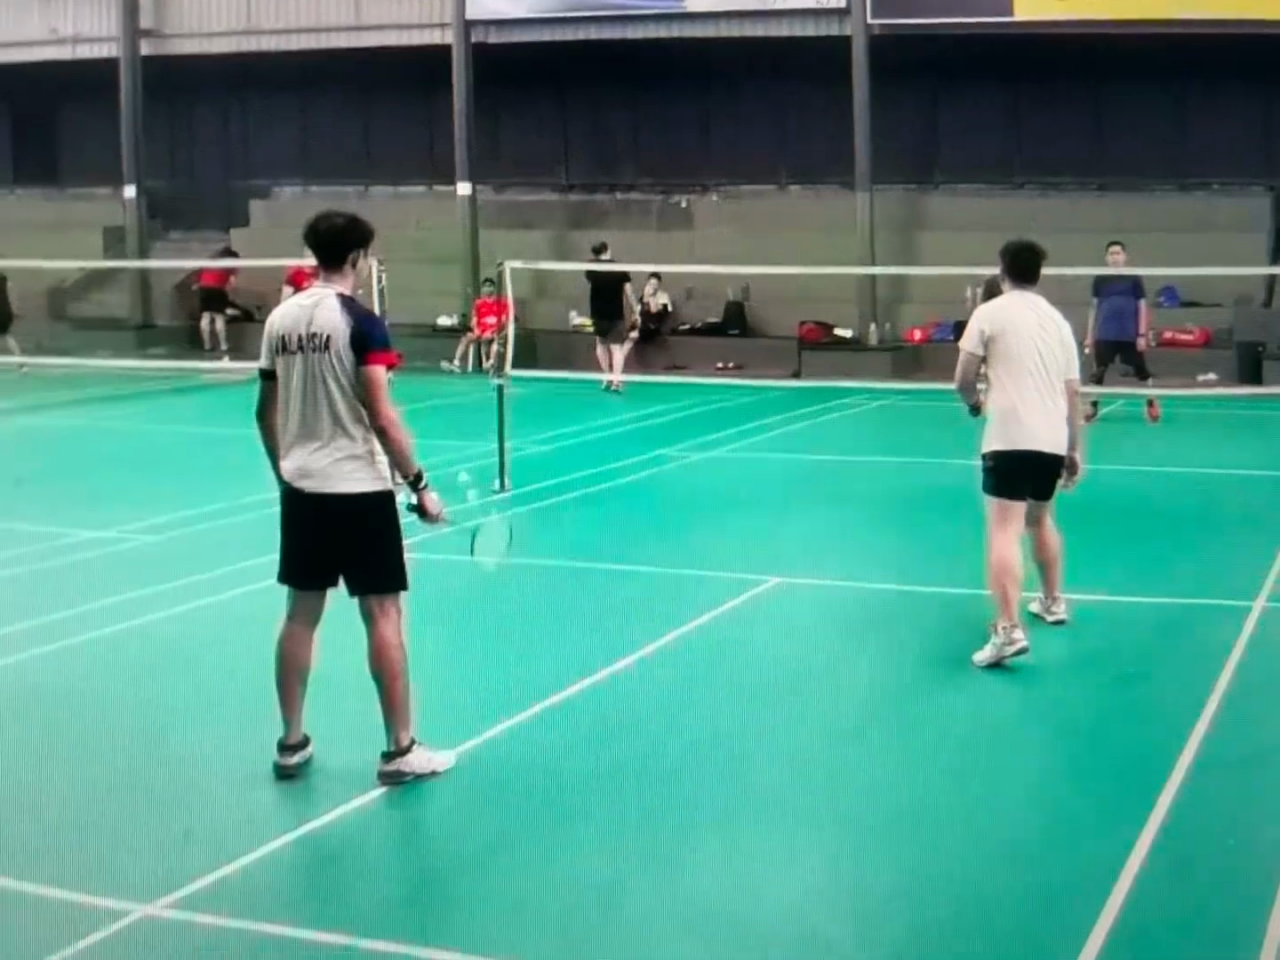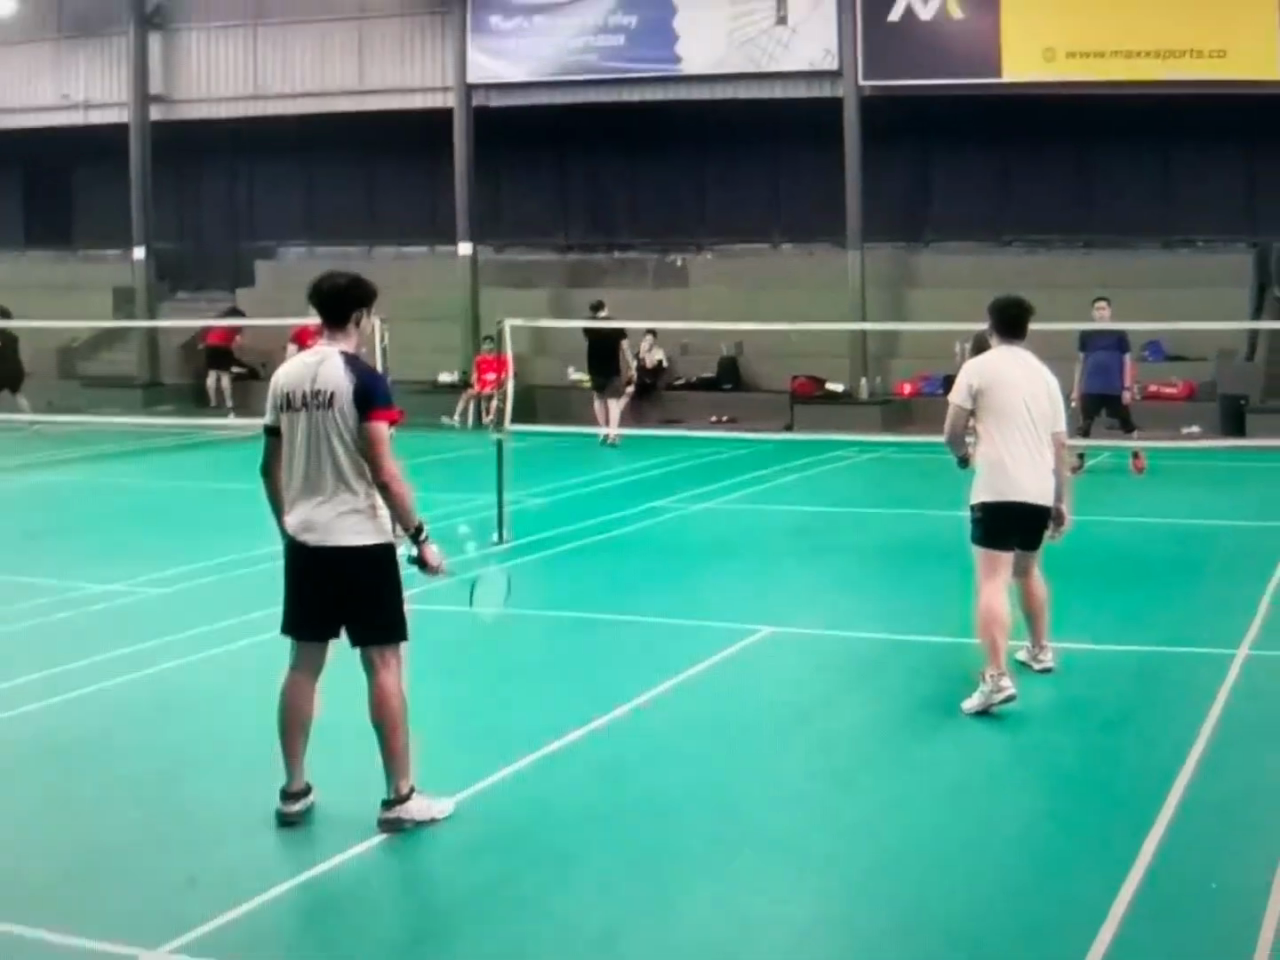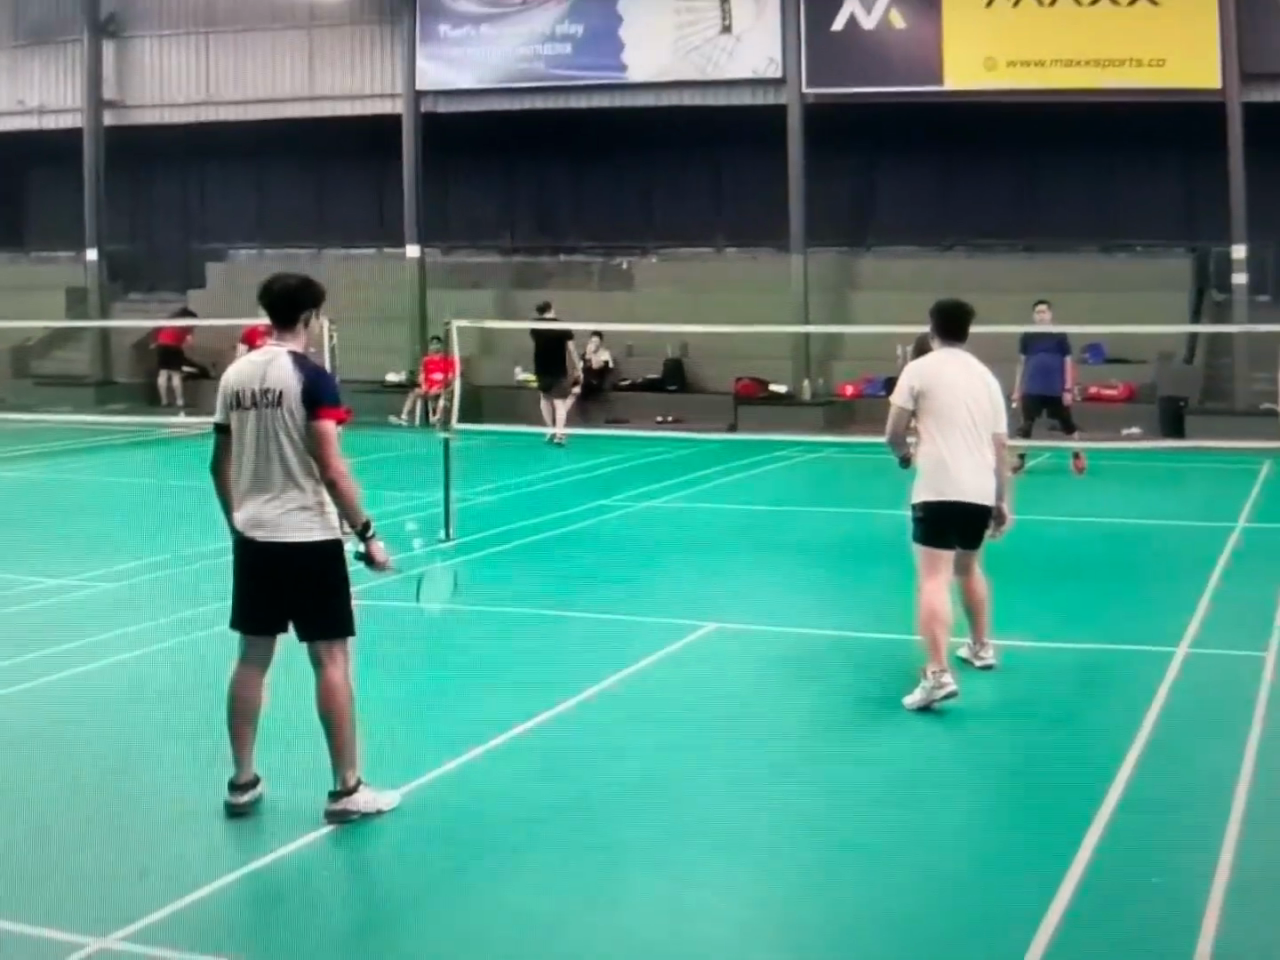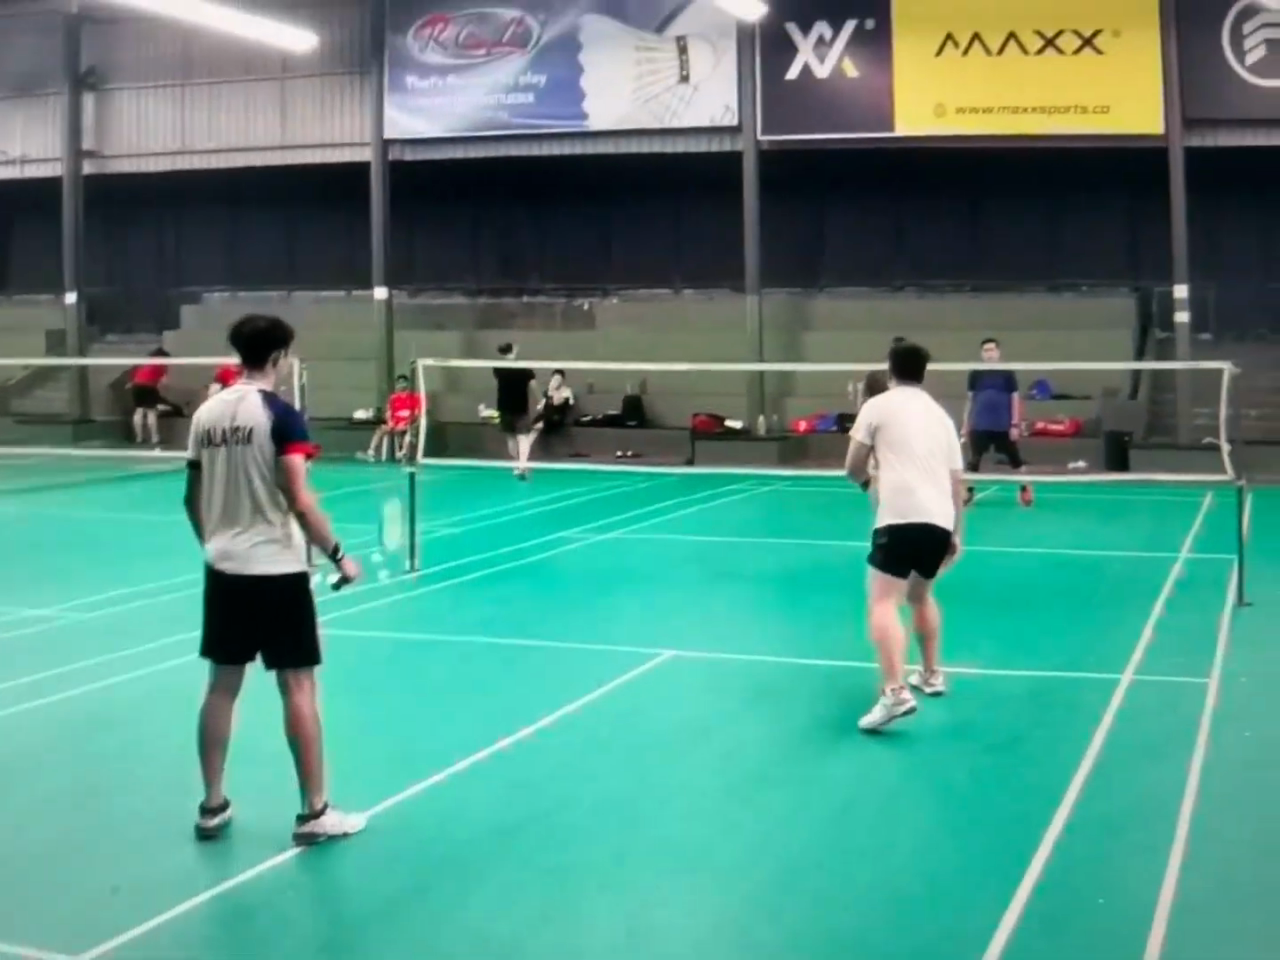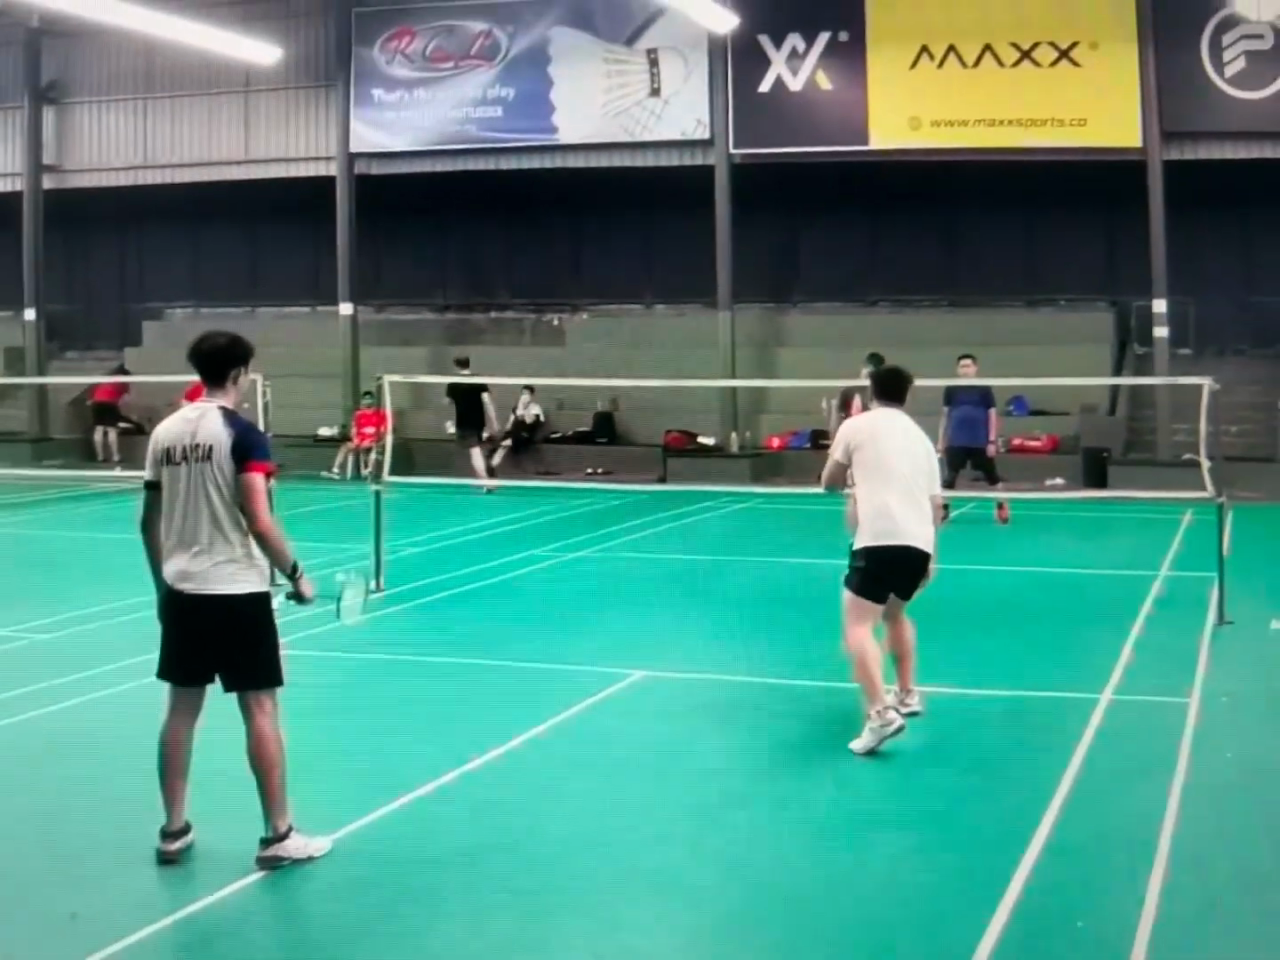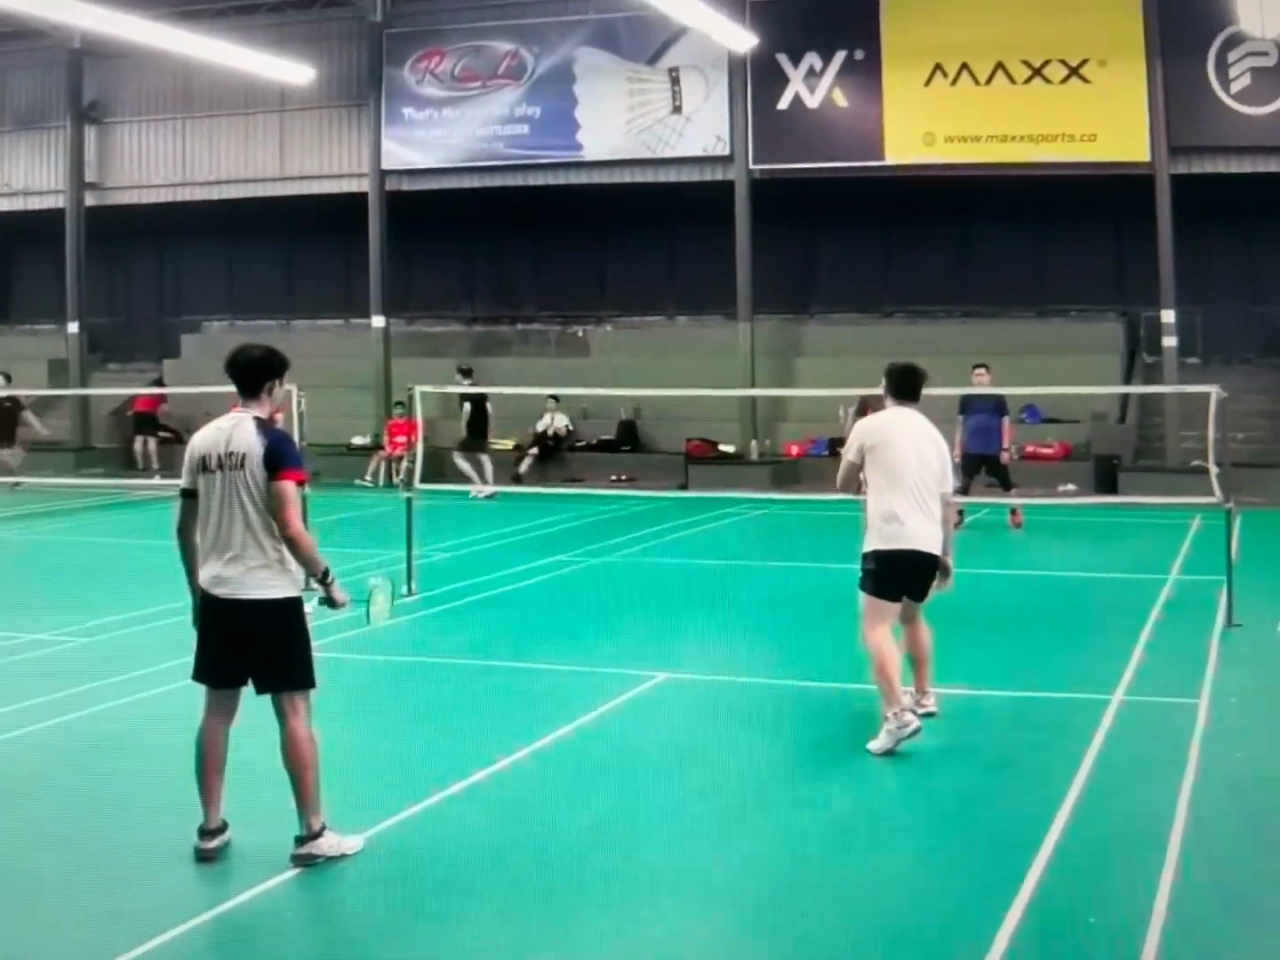
dt=0.4s
person 1, frame 1
left shoulder: (280, 318)
right shoulder: (360, 321)
left elbow: (266, 413)
right elbow: (382, 418)
right wrist: (420, 485)
left hip: (302, 487)
right hip: (358, 489)
left knee: (300, 613)
right knee: (383, 616)
left ankle: (291, 743)
right ankle: (400, 751)
person 1, frame 2
left shoulder: (285, 376)
right shoulder: (363, 378)
left elbow: (271, 469)
right elbow: (384, 474)
right wrist: (421, 538)
left hip: (306, 541)
right hip: (360, 541)
left knee: (304, 663)
right knee: (384, 666)
left ankle: (294, 791)
right ankle: (400, 798)
person 1, frame 3
left shoulder: (234, 375)
right shoulder: (312, 377)
left elbow: (220, 466)
right elbow: (332, 471)
right wrist: (368, 535)
left hip: (254, 537)
right hip: (309, 537)
left knee: (252, 658)
right knee: (331, 660)
left ankle: (242, 783)
right ankle: (347, 790)
person 1, frame 4
left shoulder: (206, 413)
right shoulder: (280, 415)
left elbow: (193, 500)
right elbow: (300, 504)
right wrist: (338, 556)
left hip: (224, 569)
right hip: (276, 570)
left knee: (222, 686)
right knee: (298, 688)
left ankle: (212, 807)
right ankle: (314, 813)
person 1, frame 5
left shoulder: (164, 431)
right shoulder: (241, 432)
left elbow: (149, 523)
right elbow: (259, 523)
left wrist: (163, 585)
right wrist: (296, 576)
left hip: (183, 591)
right hip: (237, 591)
left knee: (181, 710)
right knee: (260, 711)
left ankle: (173, 831)
right ankle: (279, 837)
person 1, frame 6
left shoulder: (201, 441)
right shoulder: (274, 442)
left elbow: (185, 530)
right elbow: (291, 530)
left wrist: (198, 592)
right wrist: (328, 581)
left hip: (218, 595)
right hip: (270, 596)
left knee: (218, 711)
right knee: (294, 712)
left ankle: (211, 829)
right ankle: (313, 834)
person 2, frame 1
left shoulder: (989, 312)
right shoulder: (1057, 319)
left elbow: (962, 380)
right elbow: (1073, 392)
left wrist: (975, 402)
right wrist: (1074, 449)
left hip: (1009, 440)
right hip: (1052, 441)
left knee: (1004, 531)
right knee: (1040, 519)
left ankle: (1009, 630)
right ankle: (1053, 602)
person 2, frame 2
left shoulder: (978, 367)
right shoulder: (1044, 374)
left elbow: (952, 433)
right elbow: (1059, 444)
left wrist: (964, 455)
right wrist: (1060, 500)
left hip: (997, 491)
right hip: (1039, 492)
left knee: (992, 581)
right knee: (1028, 569)
left ankle: (997, 678)
right ankle: (1040, 650)
person 2, frame 3
left shoulder: (919, 368)
right shoulder: (986, 376)
left elbow: (893, 434)
right elbow: (1000, 445)
left wrist: (905, 455)
right wrist: (1002, 500)
left hip: (938, 491)
right hip: (980, 492)
left knee: (933, 580)
right knee: (968, 567)
left ankle: (938, 675)
right ankle: (981, 647)
person 2, frame 4
left shoulder: (878, 406)
right shoulder: (939, 414)
left elbow: (853, 468)
right elbow: (957, 480)
left wrist: (866, 480)
right wrist: (954, 534)
left hip: (902, 518)
right hip: (940, 520)
left knee: (882, 604)
right knee: (920, 594)
left ankle: (895, 692)
right ankle: (930, 674)
person 2, frame 5
left shoulder: (856, 425)
right shoulder: (920, 436)
left elbow: (830, 483)
right elbow: (935, 503)
right wrist: (928, 557)
left hip: (880, 540)
right hip: (919, 542)
left knee: (857, 625)
right knee: (895, 613)
left ankle: (880, 713)
right ankle: (907, 695)
person 2, frame 6
left shoulder: (869, 426)
right shoulder: (934, 435)
left elbow: (844, 484)
right elbow: (946, 501)
right wrist: (946, 554)
left hip: (888, 543)
right hip: (927, 545)
left knee: (877, 627)
right knee: (912, 616)
left ankle: (898, 716)
right ankle: (923, 696)
